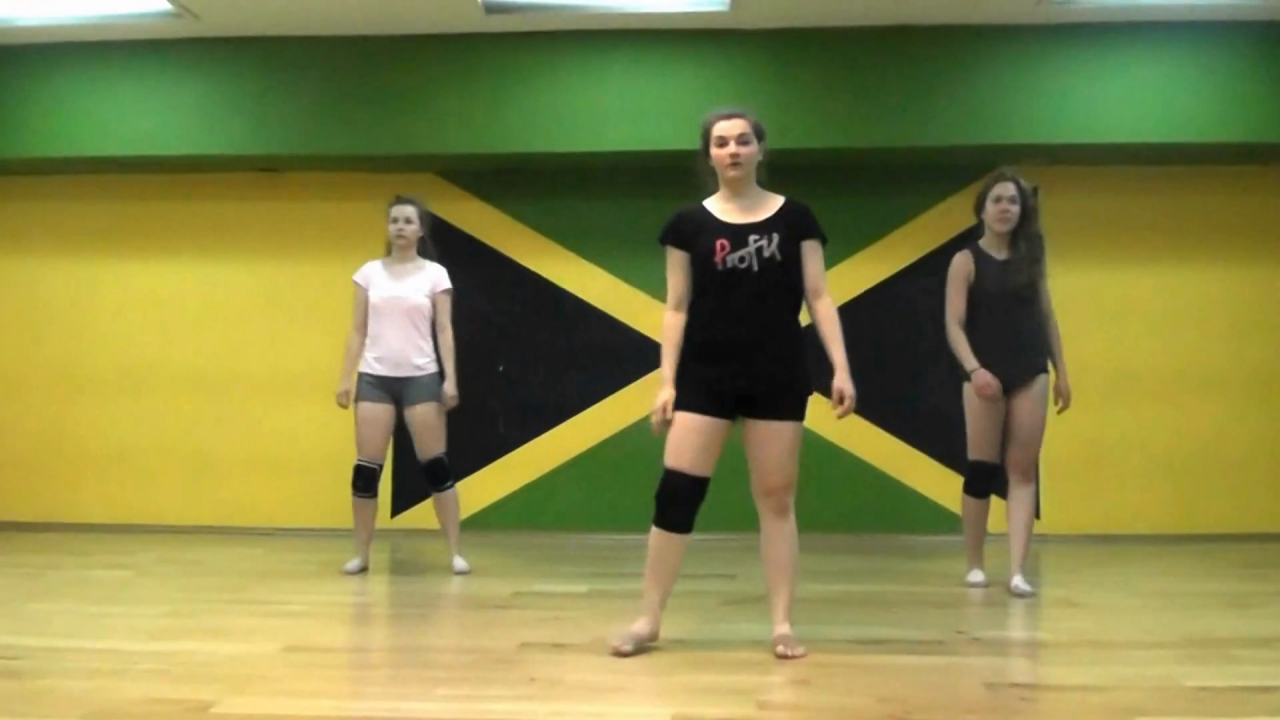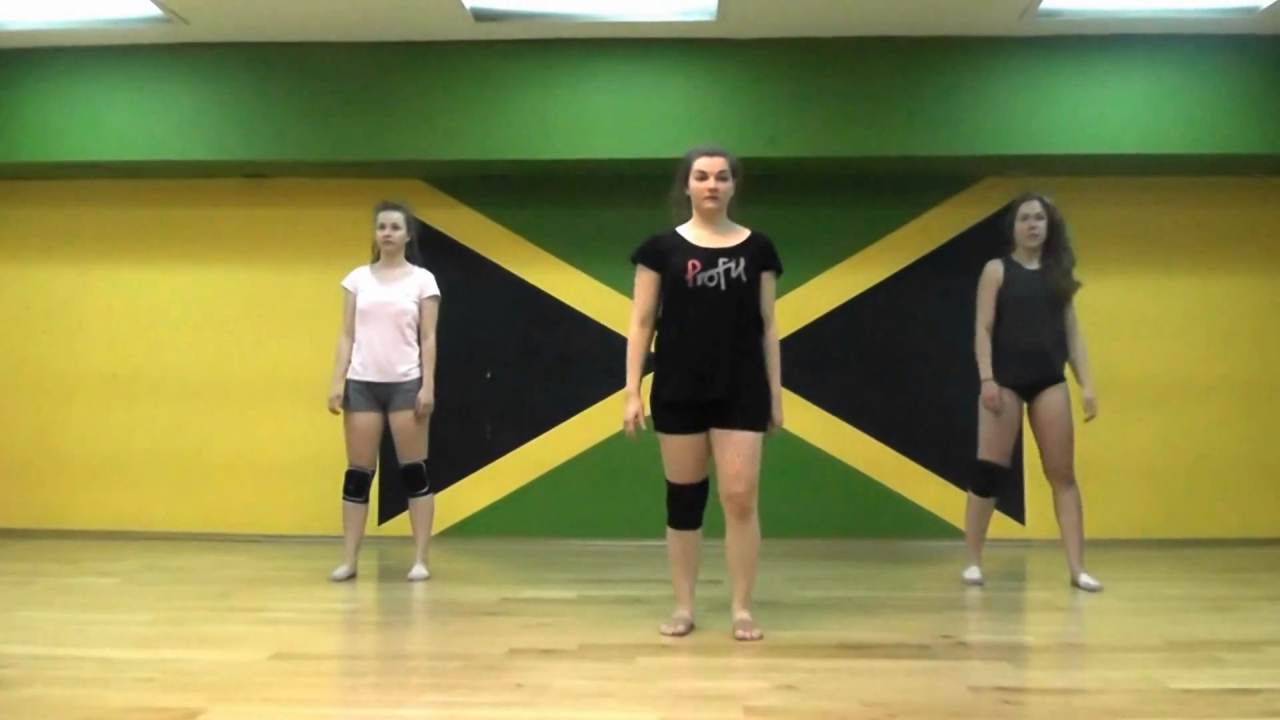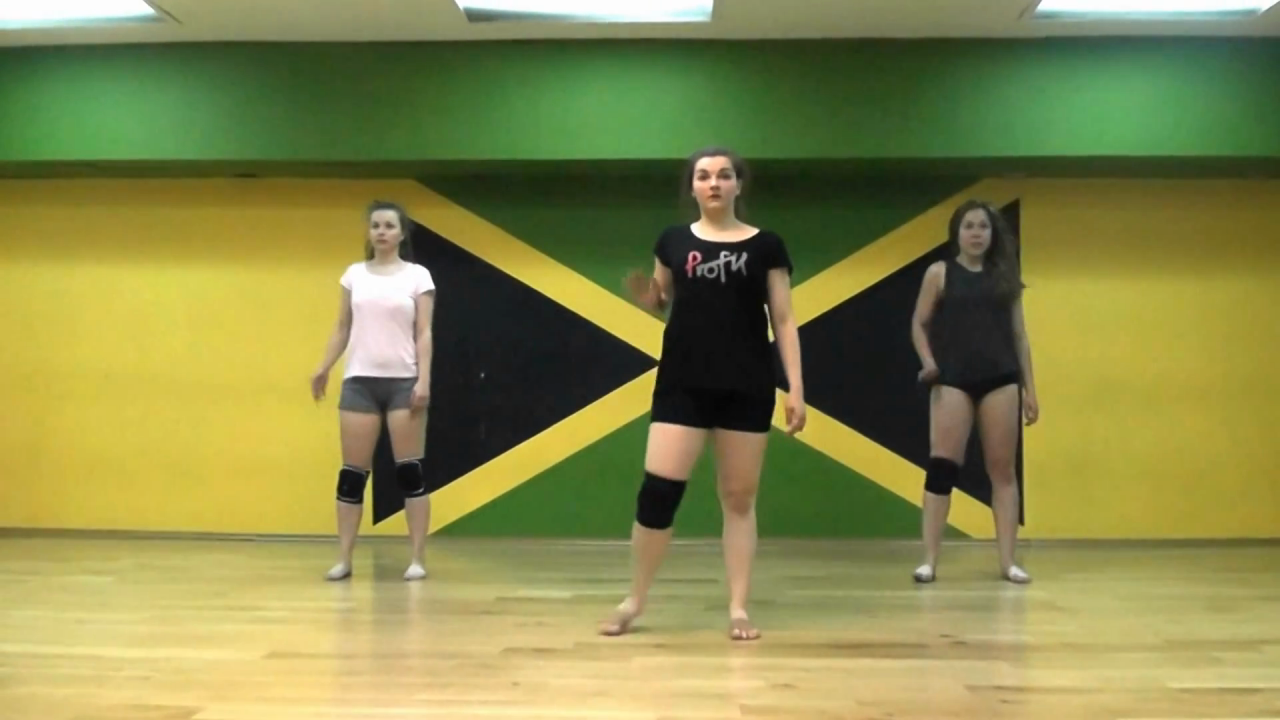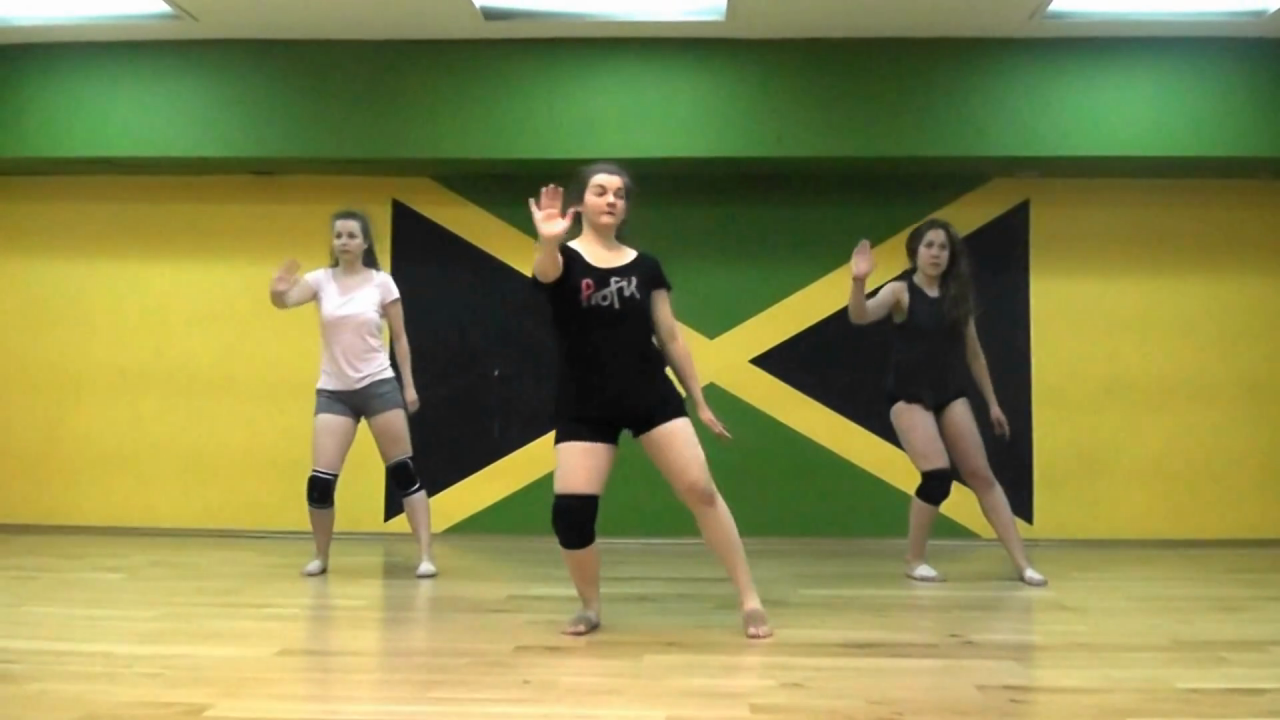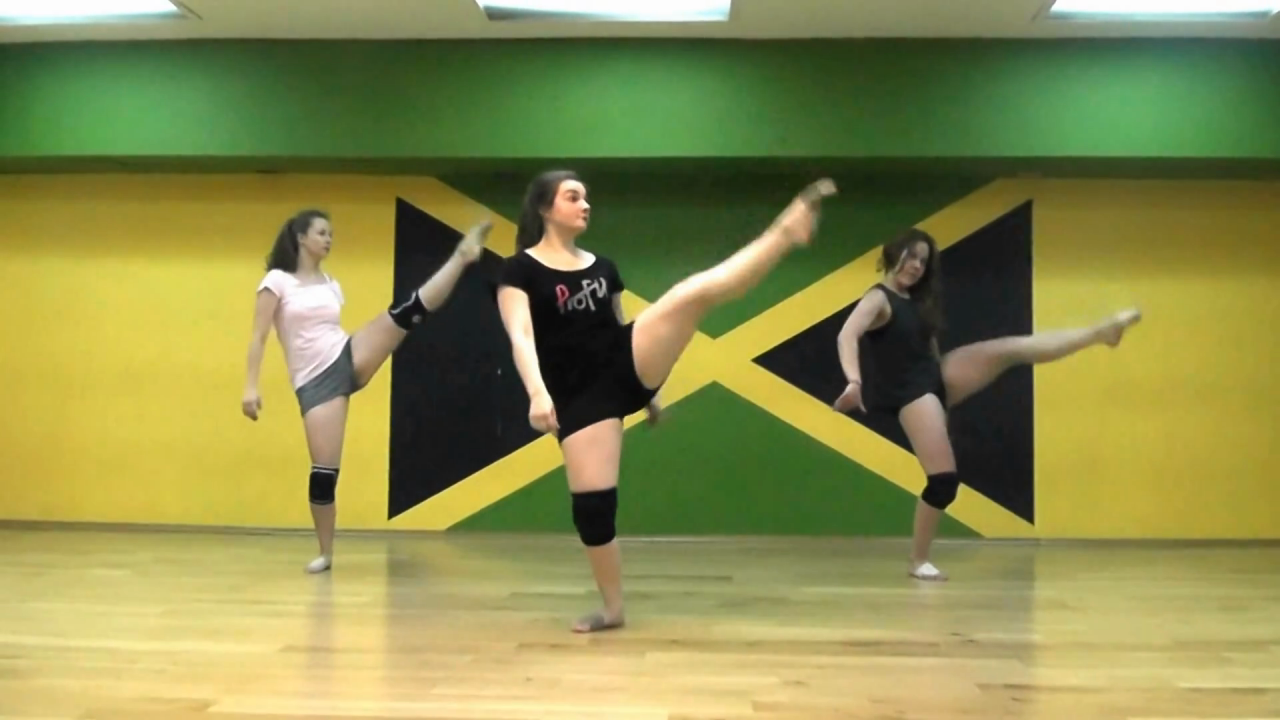
dt=1s
person 1, frame 1
left shoulder: (795, 216)
right shoulder: (689, 224)
left elbow: (819, 297)
right elbow: (677, 308)
left wrist: (841, 368)
right wrist: (666, 380)
left hip: (778, 378)
right hip: (707, 376)
left knee: (776, 499)
right knee: (676, 491)
left ankle: (782, 624)
right ankle: (648, 619)
person 1, frame 2
left shoulder: (757, 247)
right shoulder: (660, 247)
left elbow: (768, 326)
right elbow: (642, 324)
left wrist: (775, 394)
right wrist: (632, 392)
left hip: (742, 391)
right hip: (677, 391)
left knee: (740, 497)
right knee: (684, 498)
left ankle: (742, 608)
right ankle: (683, 607)
person 1, frame 3
left shoulder: (766, 245)
right shoulder: (674, 241)
left elbow: (784, 320)
left wrist: (796, 387)
right wrist: (650, 294)
left hip: (747, 386)
right hip: (683, 383)
left knee: (739, 497)
right knee: (658, 490)
left ankle: (738, 608)
right ankle: (635, 598)
person 1, frame 4
left shoulder: (645, 265)
right shoulder: (562, 257)
left elbow: (670, 336)
right elbow: (544, 271)
left wrist: (700, 402)
right wrist: (547, 240)
left hip: (651, 395)
right hip: (583, 406)
left knee: (701, 491)
right knee: (570, 510)
left ankle: (749, 600)
right ankle: (589, 607)
person 1, frame 5
left shoulder: (601, 265)
right shoulder: (519, 271)
right elbow: (521, 338)
left wrist: (651, 395)
right wrist: (537, 394)
left hip: (628, 367)
right hip: (582, 393)
left knee: (690, 295)
right knee: (591, 504)
left ankle: (786, 229)
right ankle: (612, 607)
person 2, frame 1
left shoulder: (1032, 257)
right shoulder: (966, 261)
left elbow: (1047, 317)
right elbow: (954, 325)
left wrist: (1061, 373)
right wrist: (975, 370)
left hip: (1030, 374)
right hip: (985, 374)
left knee: (1022, 471)
right knee: (982, 468)
left ankle: (1016, 570)
right ankle: (975, 563)
person 2, frame 2
left shoulder: (1060, 273)
right shoulder: (997, 270)
left elbow: (1072, 335)
right elbow: (983, 330)
left wrist: (1087, 385)
right wrist: (986, 380)
left hip: (1050, 381)
right hip: (1005, 379)
left knee: (1062, 474)
right knee: (990, 469)
left ankle: (1077, 568)
right ankle: (973, 561)
person 2, frame 3
left shoulder: (1005, 275)
right shoulder: (940, 272)
left elbow: (1019, 335)
right elbow: (919, 324)
left wrist: (1029, 388)
right wrist: (928, 363)
left hip: (1000, 380)
right hip: (953, 380)
left knee: (1003, 469)
right knee: (943, 465)
left ankle: (1008, 560)
right ankle: (929, 560)
person 2, frame 4
left shoulder: (959, 295)
right shoulder: (900, 291)
left elbow: (973, 351)
right elbow: (860, 317)
left wrist: (992, 403)
right wrist: (858, 282)
left hip: (952, 397)
right hip: (910, 398)
left knee: (982, 476)
right knee: (937, 475)
left ankle: (1022, 563)
right ankle: (915, 560)
person 2, frame 5
left shoulder: (920, 301)
right shoulder: (878, 299)
right elbow: (847, 336)
left wrist: (947, 403)
right wrist: (854, 381)
left hip: (939, 378)
right hip: (912, 394)
left knee: (1013, 348)
right knee: (943, 478)
left ankle: (1100, 330)
right ankle: (919, 560)
person 3, frame 1
left shoulder: (434, 274)
right shoulder: (369, 273)
left elbow: (444, 330)
right elbow: (357, 331)
left wrist: (450, 379)
right wrist: (346, 377)
left hip: (420, 378)
right hip: (375, 379)
left knee: (435, 465)
right knee: (366, 467)
left ankle: (455, 552)
right ankle: (360, 553)
person 3, frame 2
left shoulder: (422, 280)
right shoulder: (357, 278)
left elbow: (428, 339)
right elbow: (347, 335)
left wrist: (428, 386)
right wrist: (337, 382)
left hip: (405, 383)
right hip: (362, 383)
left knee: (413, 471)
right knee: (358, 473)
left ankle: (420, 559)
right ankle: (349, 559)
person 3, frame 3
left shoulder: (418, 275)
right shoulder: (354, 274)
left elbow: (424, 333)
right elbow: (343, 329)
left wrist: (424, 380)
right wrist: (324, 368)
left hip: (403, 381)
right hip: (360, 380)
left knee: (410, 471)
right knee: (352, 473)
left ankle: (417, 559)
right ankle: (344, 558)
person 3, frame 4
left shoulder: (382, 283)
right shoulder: (321, 280)
left elbow: (399, 338)
right elbow: (283, 301)
left wrist: (409, 385)
right wrist: (277, 291)
left hip: (378, 385)
right hip: (333, 391)
left knee: (404, 471)
right knee: (321, 479)
left ankle: (425, 555)
right ankle: (321, 556)
person 3, frame 5
left shoulder: (331, 285)
right shoulder: (276, 281)
right elbow: (258, 337)
right wrist: (251, 387)
left hip: (350, 360)
right hip: (314, 381)
left knee: (407, 311)
right knee: (324, 472)
right ankle: (325, 553)
